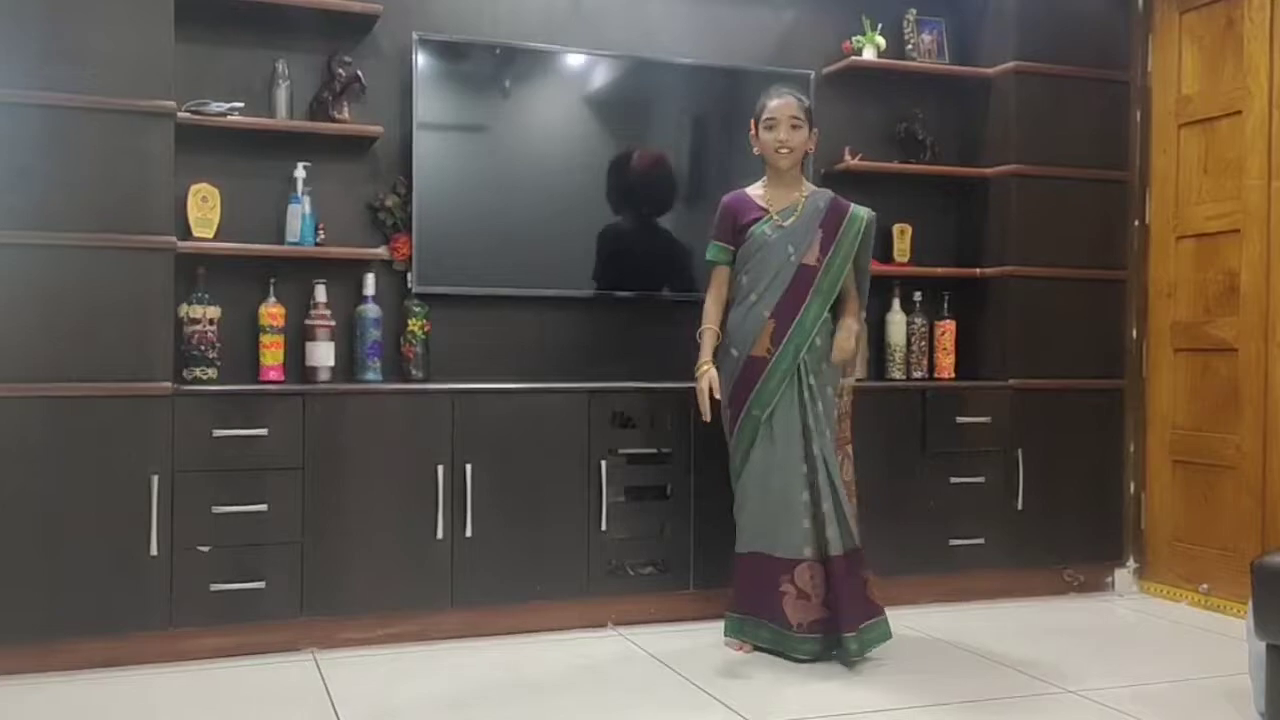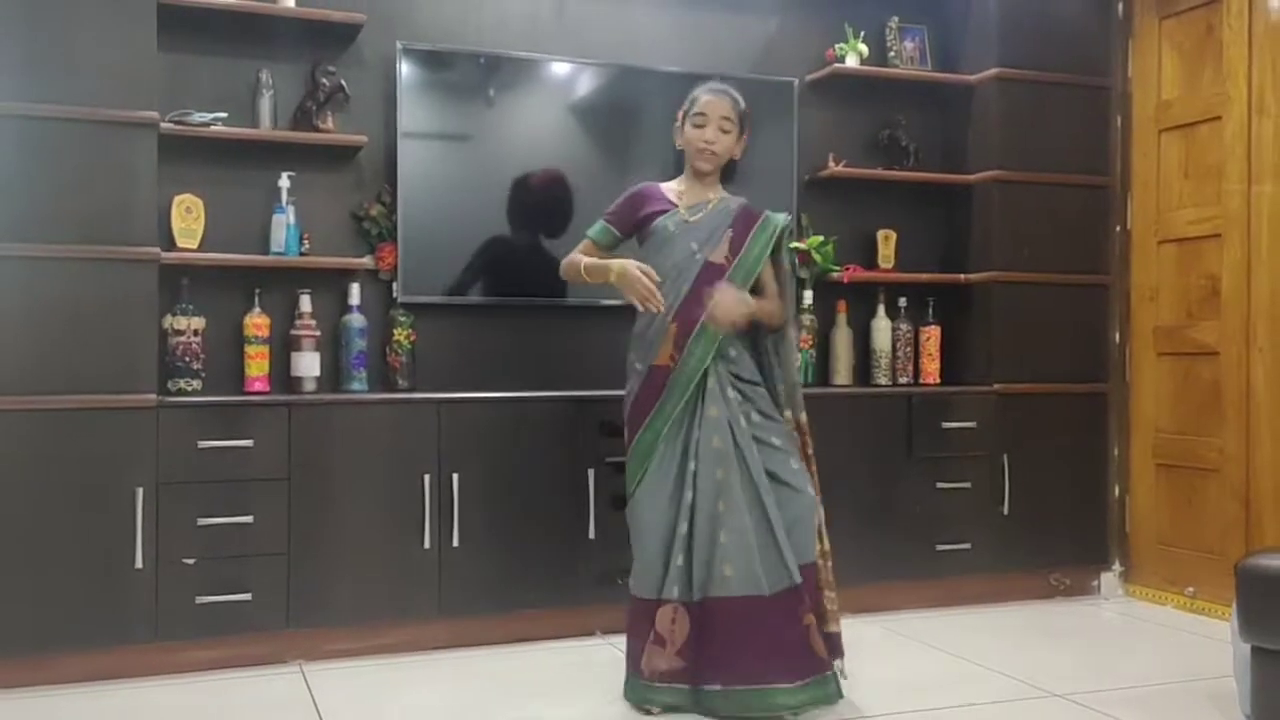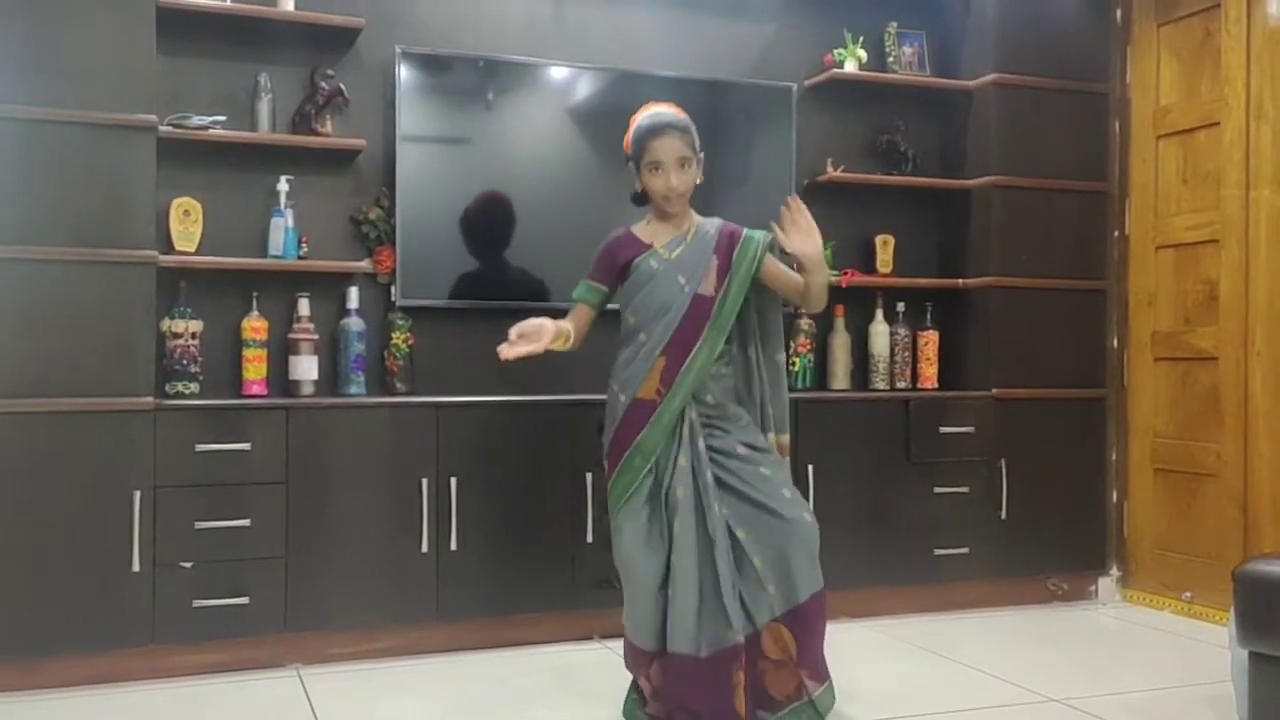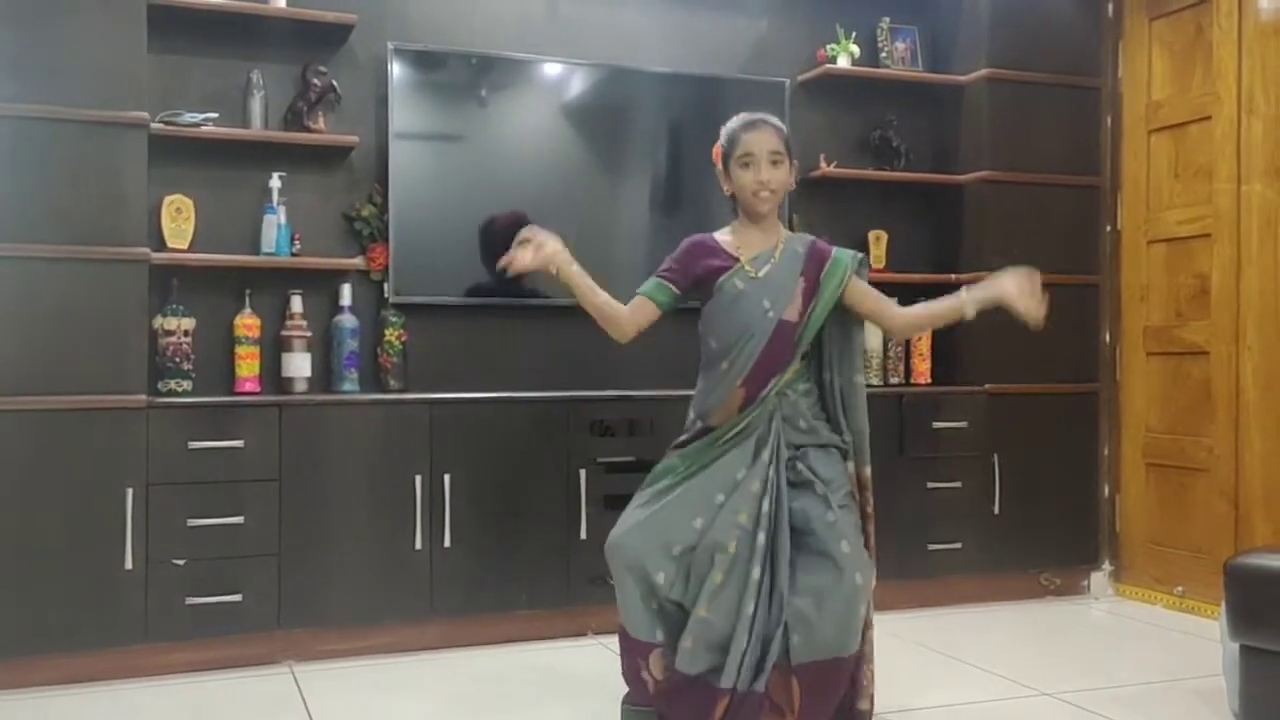
dt=1s
person 1, frame 1
left shoulder: (836, 213)
right shoulder: (735, 207)
left elbow: (850, 289)
right elbow: (718, 291)
left wrist: (849, 323)
right wrist: (706, 358)
left hip: (807, 364)
right hip: (751, 365)
left knee: (808, 485)
right knee: (763, 485)
left ankle: (808, 618)
right ankle: (762, 617)
person 1, frame 2
left shoulder: (752, 222)
right shoulder: (645, 201)
left elbow: (779, 310)
right elbow: (573, 263)
left wrist: (745, 306)
right wrist: (611, 268)
left hip: (734, 384)
right hip: (664, 385)
left knee: (778, 504)
right knee: (667, 516)
person 1, frame 3
left shoulder: (732, 243)
right shoulder: (622, 249)
left elbow: (807, 296)
right elbow: (575, 329)
left wrist: (812, 260)
right wrist: (549, 332)
left hip: (722, 420)
right hip: (647, 426)
left knee: (785, 529)
right knee: (657, 559)
person 1, frame 4
left shoulder: (819, 260)
right shoulder: (701, 254)
left elbow: (900, 319)
right elbow: (625, 324)
left wrist: (983, 293)
right wrist: (562, 265)
left hip: (800, 441)
right hip: (721, 441)
left knee: (832, 574)
right knee: (637, 548)
